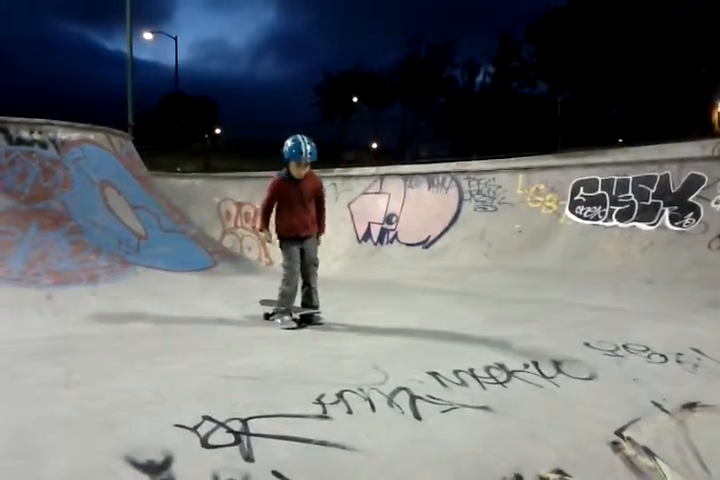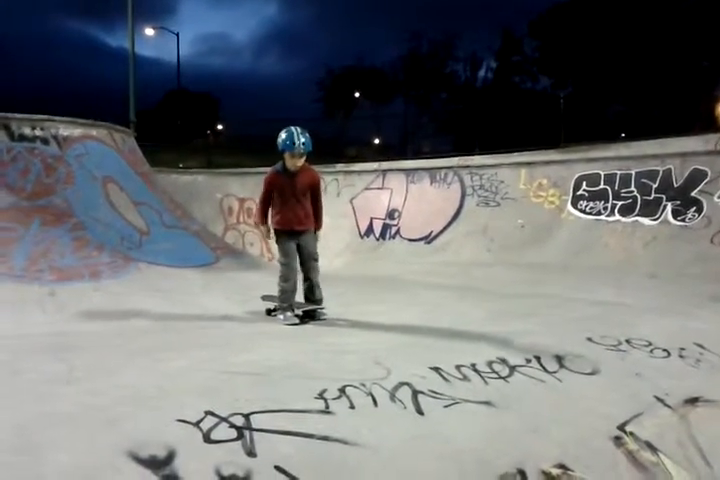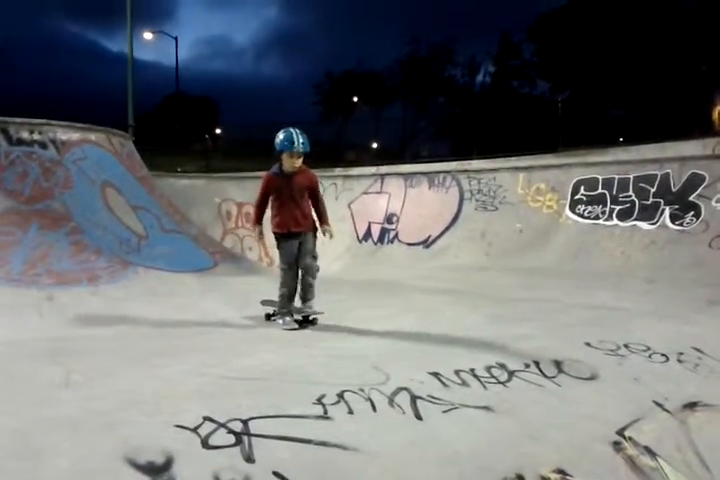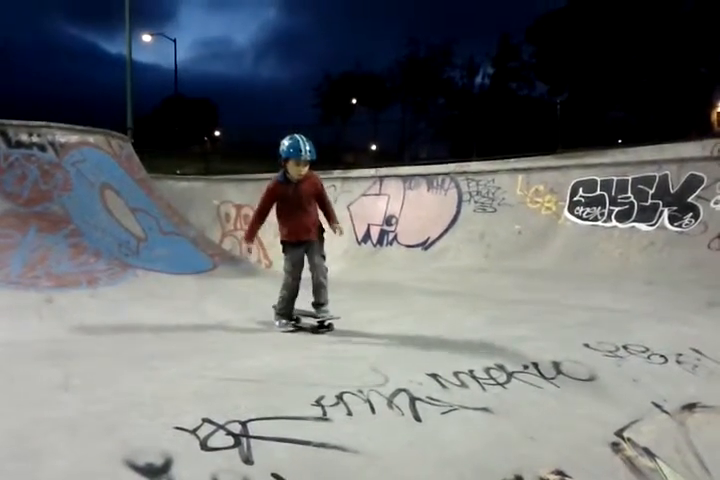
dt=0.3s
person 1, frame 1
left shoulder: (315, 182)
right shoulder: (279, 183)
left elbow: (320, 207)
right elbow: (267, 206)
left wrist: (320, 231)
right wrist: (264, 228)
left hip: (310, 235)
right hip: (287, 236)
left knee: (310, 273)
right knee: (291, 273)
left ankle: (310, 310)
right ankle: (283, 312)
person 1, frame 2
left shoulder: (312, 175)
right shoulder: (274, 175)
left elbow: (317, 202)
right elbow: (265, 200)
left wrist: (317, 227)
right wrist: (263, 223)
left hip: (307, 229)
right hip: (283, 229)
left knee: (310, 267)
right knee: (288, 269)
left ankle: (313, 304)
right ankle: (285, 309)
person 1, frame 3
left shoulder: (309, 176)
right shoulder: (271, 178)
left elbow: (317, 200)
right elbow: (262, 201)
left wrist: (324, 223)
right wrist: (258, 224)
left hip: (306, 229)
right hip: (283, 231)
left knee: (309, 264)
right knee: (288, 272)
left ankle: (307, 300)
right ankle: (284, 313)
person 1, frame 4
left shoulder: (314, 181)
right shoulder: (276, 186)
left elbow: (324, 202)
right elbow: (261, 211)
left wrist: (333, 221)
right wrist: (250, 237)
left hip: (314, 234)
right hip: (290, 238)
left knee: (319, 269)
right knee: (292, 277)
left ankle: (321, 306)
right ankle: (283, 314)
